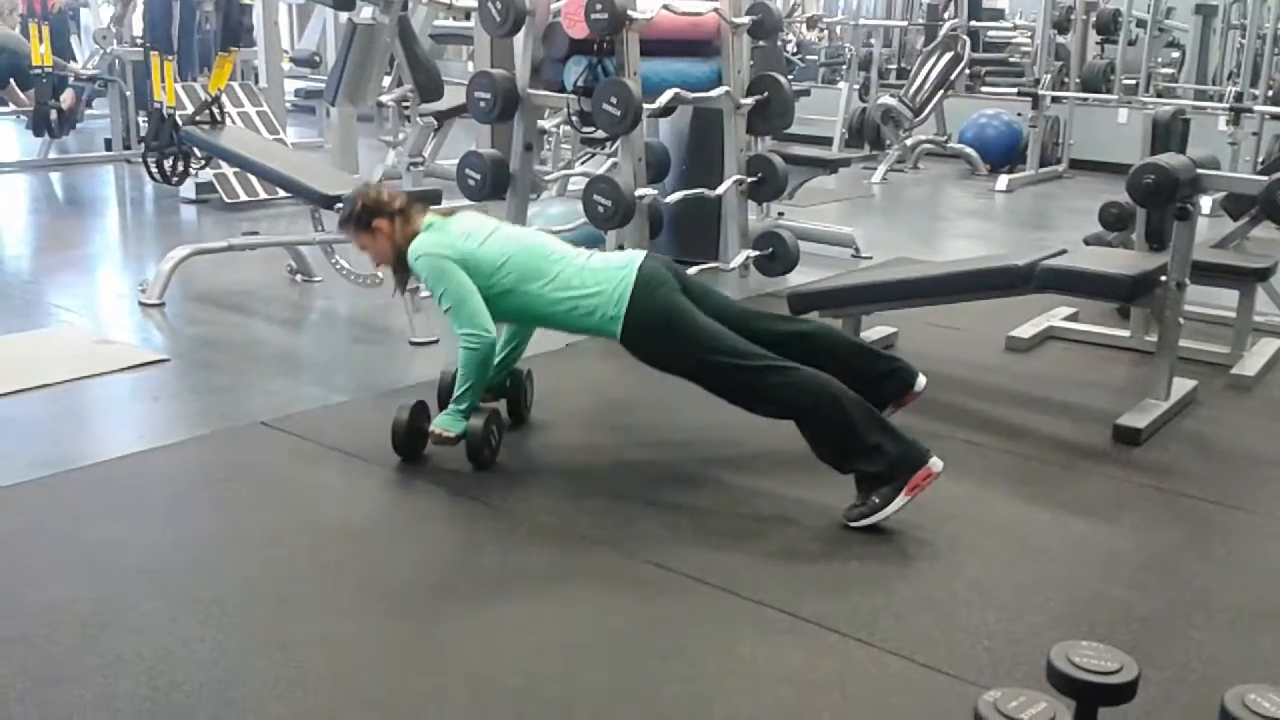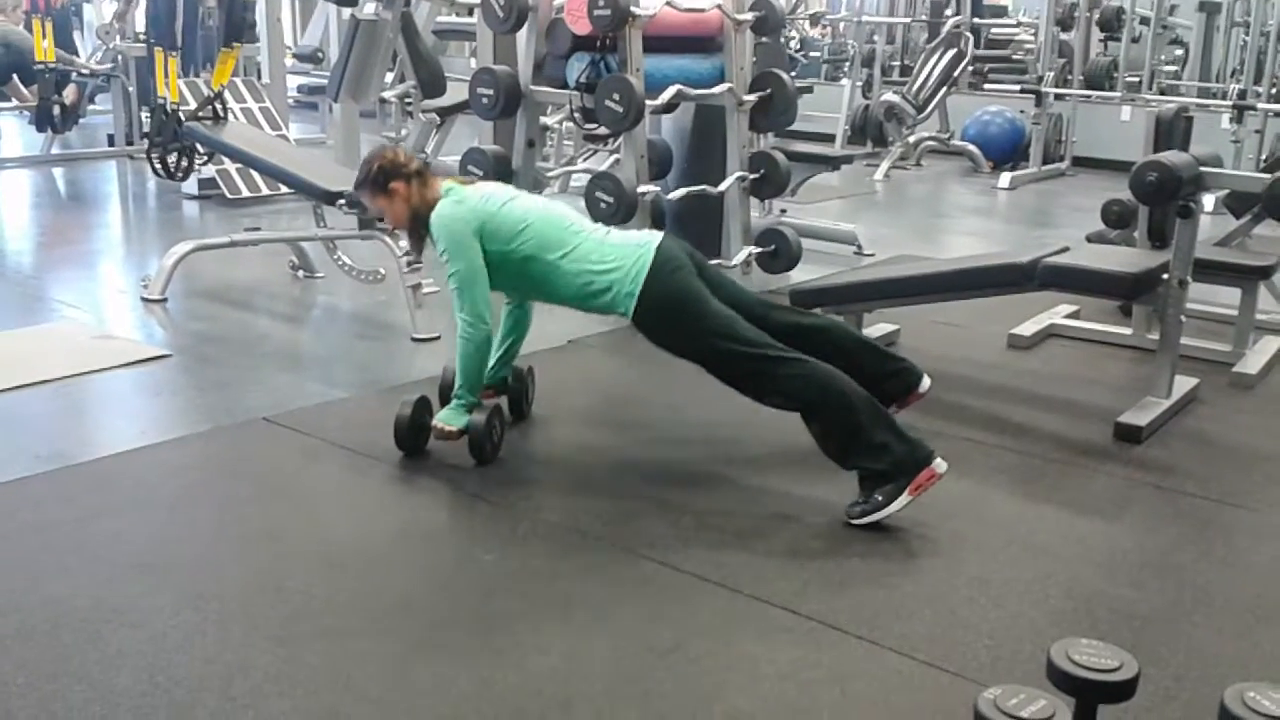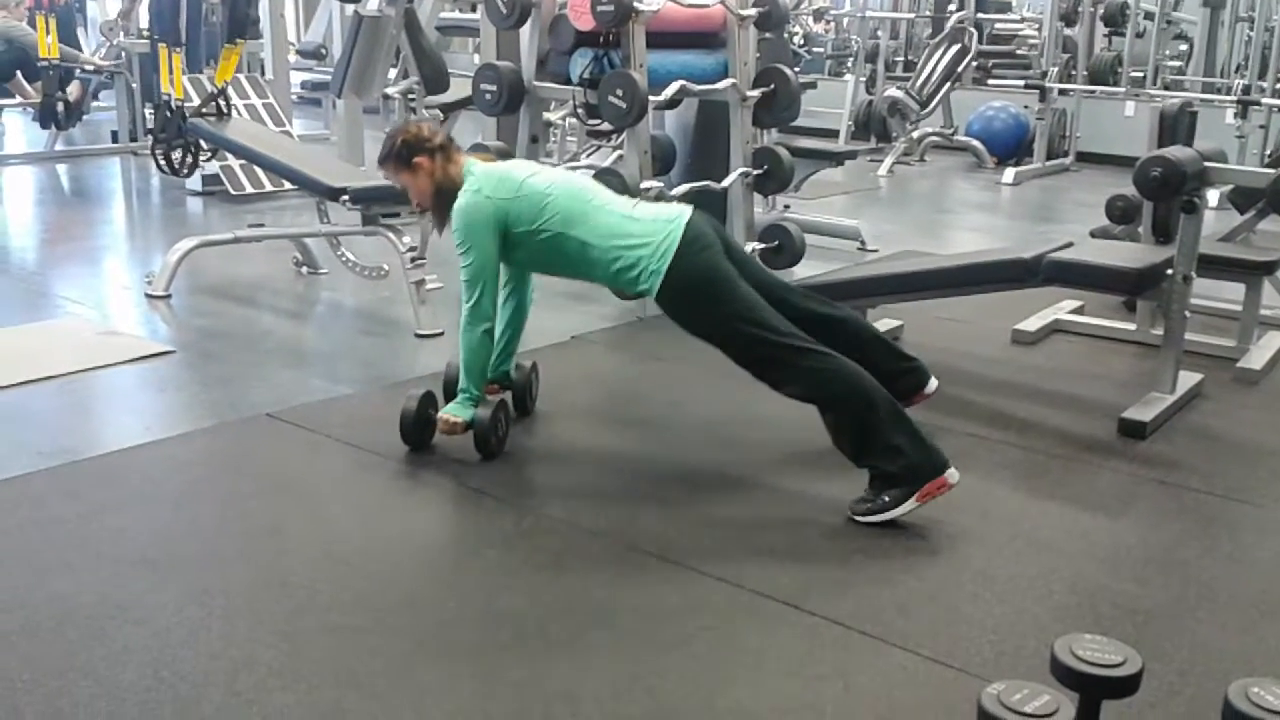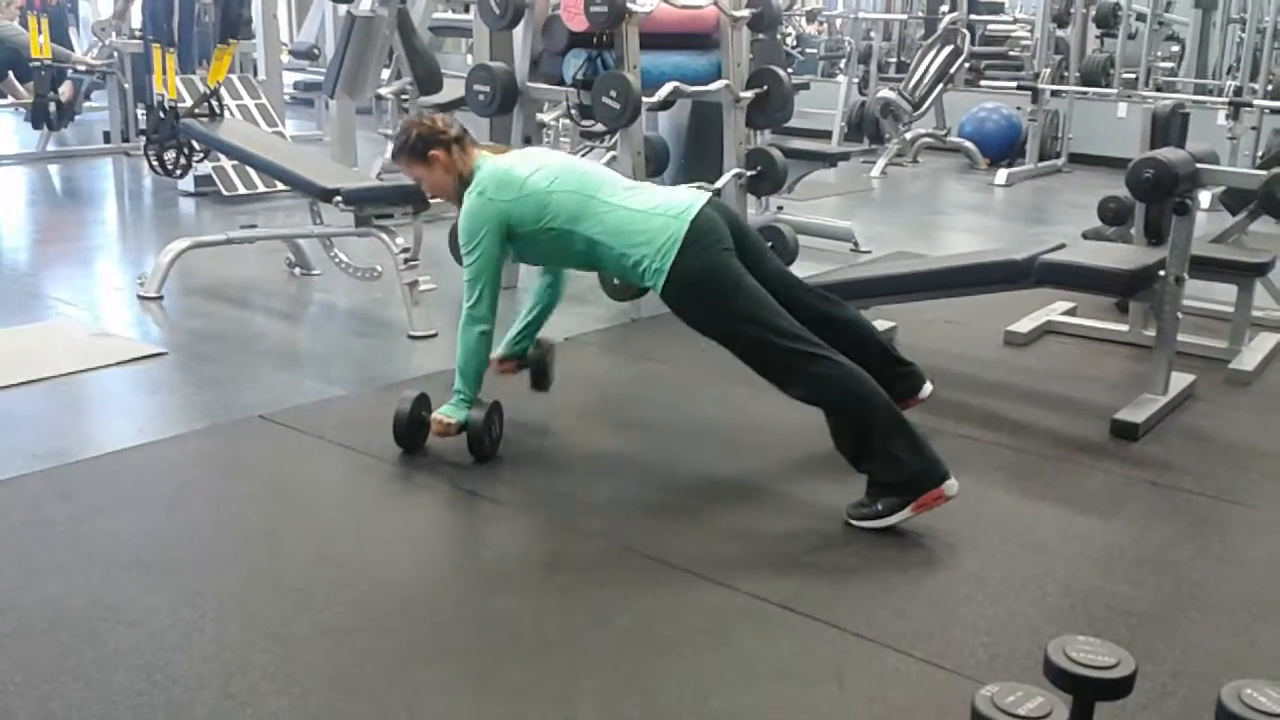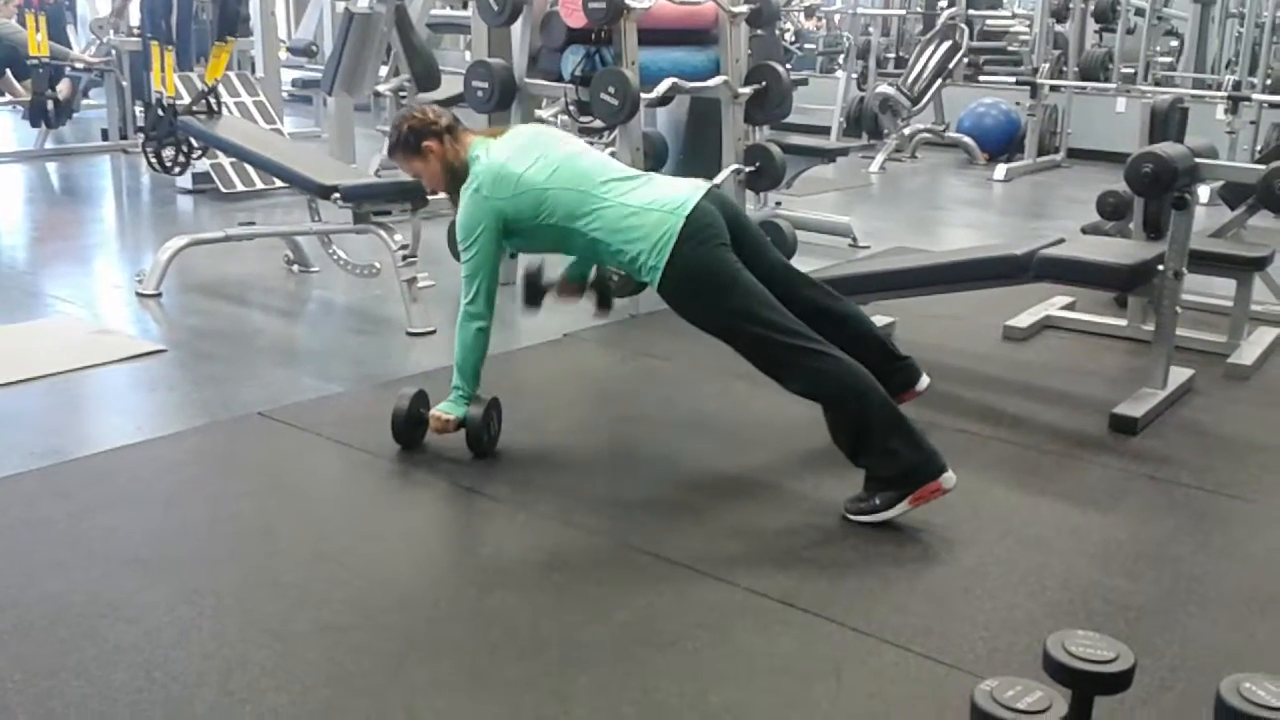
dt=0.2s
person 1, frame 1
left shoulder: (427, 252)
right shoulder: (460, 221)
left elbow: (480, 336)
left wrist: (459, 412)
right wrist: (497, 380)
left hip: (630, 309)
right hip: (641, 270)
left knee: (763, 376)
right knee: (769, 331)
left ankle: (896, 465)
right ankle: (892, 379)
person 1, frame 2
left shoulder: (448, 219)
right shoulder: (477, 194)
left elbow: (476, 323)
right elbow: (523, 288)
left wrist: (462, 405)
right wrist: (497, 375)
left hip: (645, 289)
right hip: (657, 253)
left knee: (773, 366)
right knee: (779, 324)
left ankle: (899, 465)
right ankle: (897, 380)
person 1, frame 3
left shoulder: (473, 205)
right shoulder: (500, 177)
left elbow: (479, 310)
right elbow: (516, 282)
left wrist: (468, 400)
right wrist: (500, 369)
left hip: (669, 266)
right hip: (686, 228)
left knee: (794, 357)
right knee: (797, 309)
left ankle: (913, 469)
right ankle: (906, 378)
person 1, frame 4
left shoulder: (481, 205)
right shoulder: (522, 162)
left elbow: (478, 309)
right elbow: (553, 265)
left wrist: (463, 402)
right wrist: (513, 347)
left hip: (681, 258)
right hip: (699, 213)
left knee: (799, 357)
right knee: (804, 305)
left ankle: (913, 478)
right ankle: (901, 382)
person 1, frame 5
left shoulder: (480, 198)
right shoulder: (529, 133)
left elbow: (476, 305)
left wrist: (459, 399)
right wrist: (580, 268)
left hip: (677, 251)
right hip: (700, 203)
left knee: (795, 352)
right knee: (802, 298)
left ankle: (910, 472)
right ankle: (898, 377)
